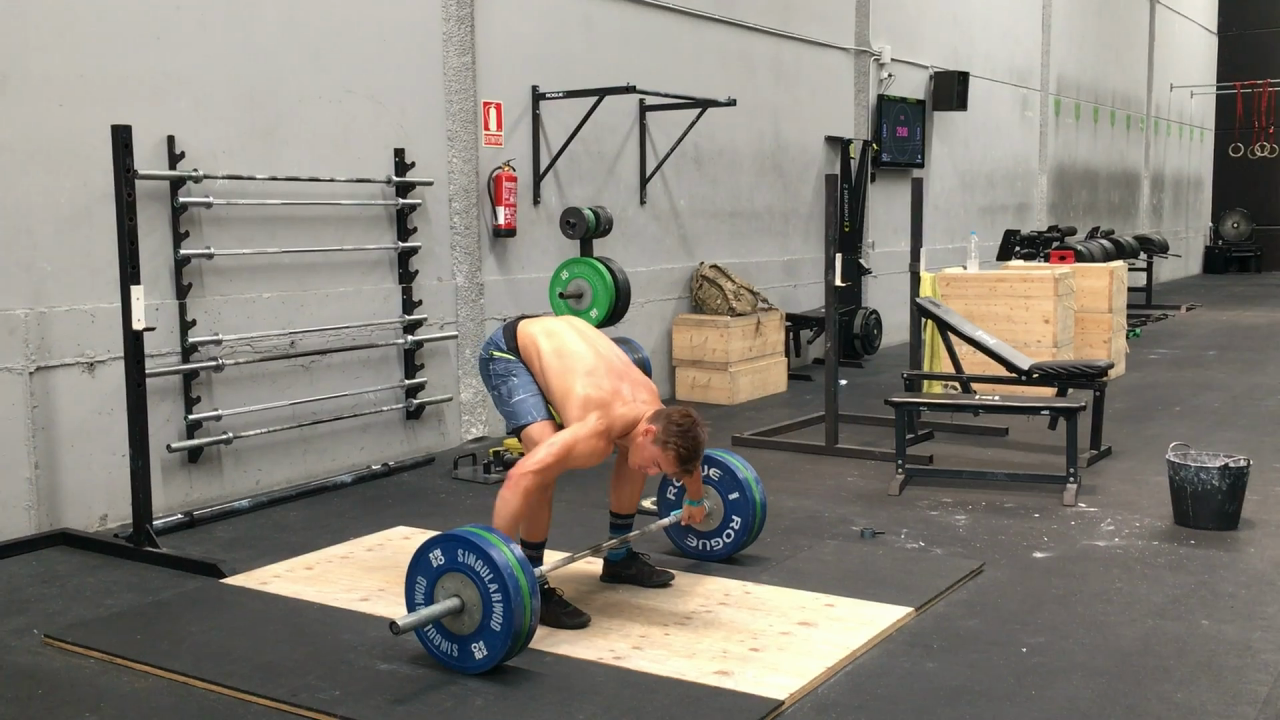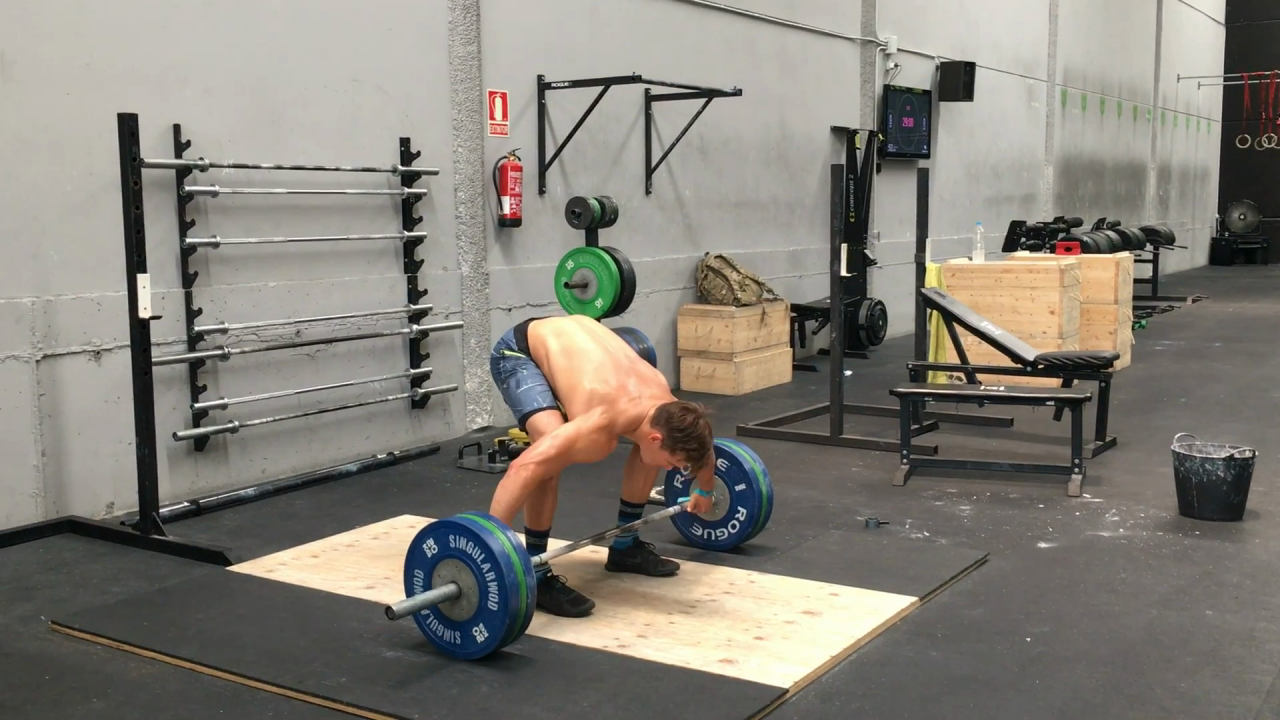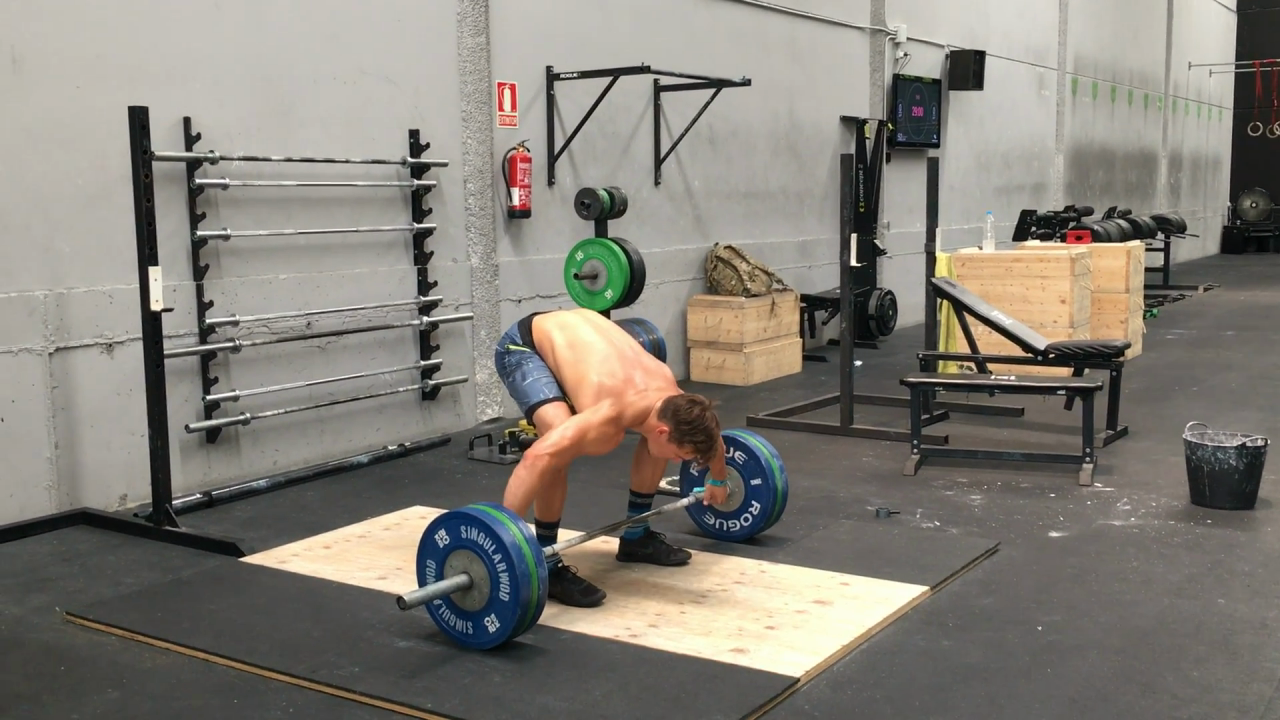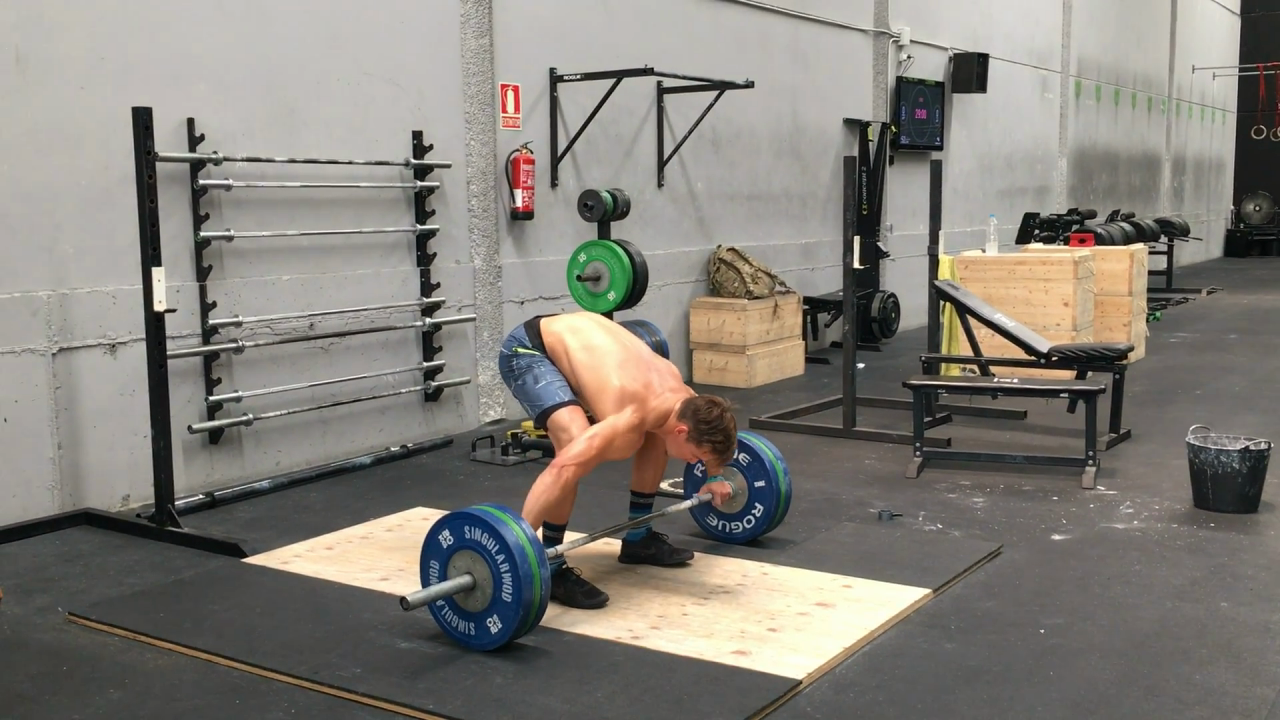
dt=0.7s
person 1, frame 1
left shoulder: (658, 418)
right shoulder: (597, 433)
left elbow: (688, 454)
right elbow: (520, 478)
left wrist: (695, 503)
right hip: (509, 352)
left knee: (633, 452)
right knee: (543, 466)
left ankle: (619, 558)
person 1, frame 2
left shoulder: (667, 409)
right shoulder: (600, 428)
left elbow: (700, 444)
right elbow: (523, 468)
left wrist: (704, 492)
right hip: (518, 352)
right knee: (549, 459)
left ankle: (625, 547)
right ankle: (536, 576)
person 1, frame 3
left shoulder: (674, 403)
right shoulder: (610, 419)
left elbow: (710, 436)
right elbow: (535, 459)
left wrist: (718, 481)
right hip: (522, 347)
right knee: (559, 434)
left ankle: (636, 538)
right ankle: (547, 567)
person 1, frame 4
left shoulder: (682, 398)
right shoulder: (630, 424)
left elbow: (708, 426)
right elbow: (562, 469)
left wrist: (713, 477)
right hip: (527, 350)
right knee: (575, 440)
left ankle: (638, 539)
right ankle: (551, 569)
